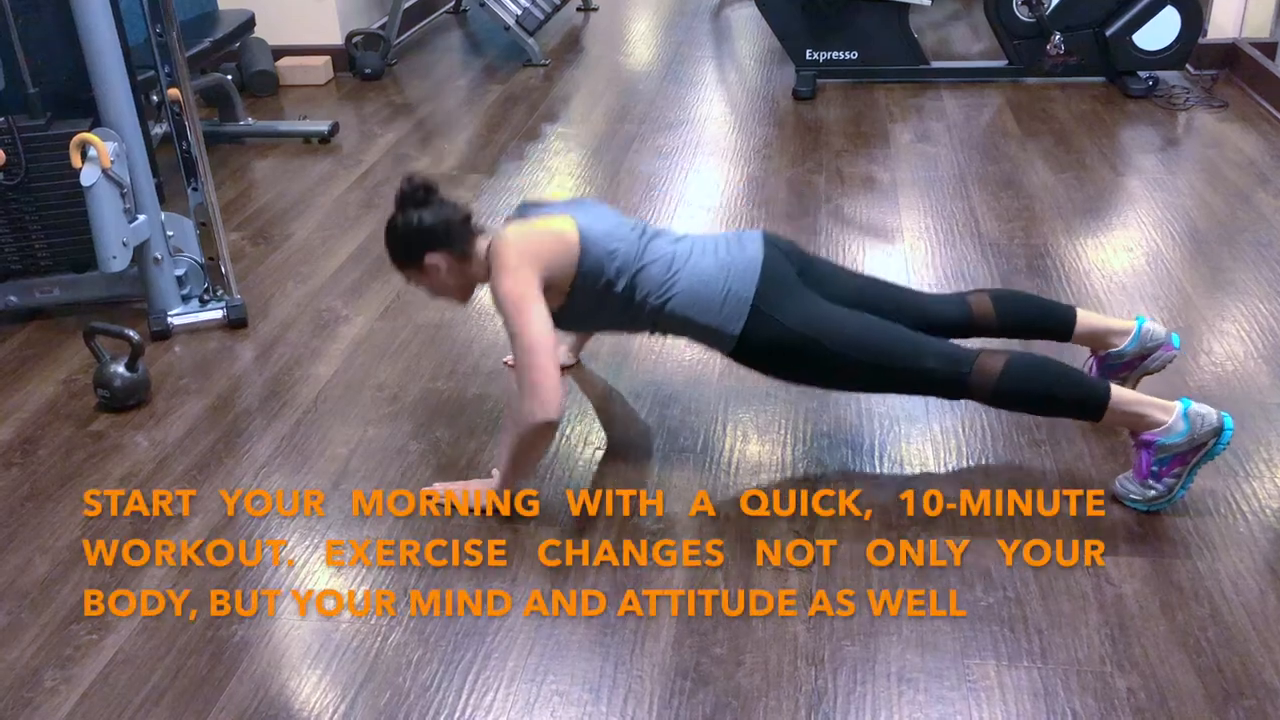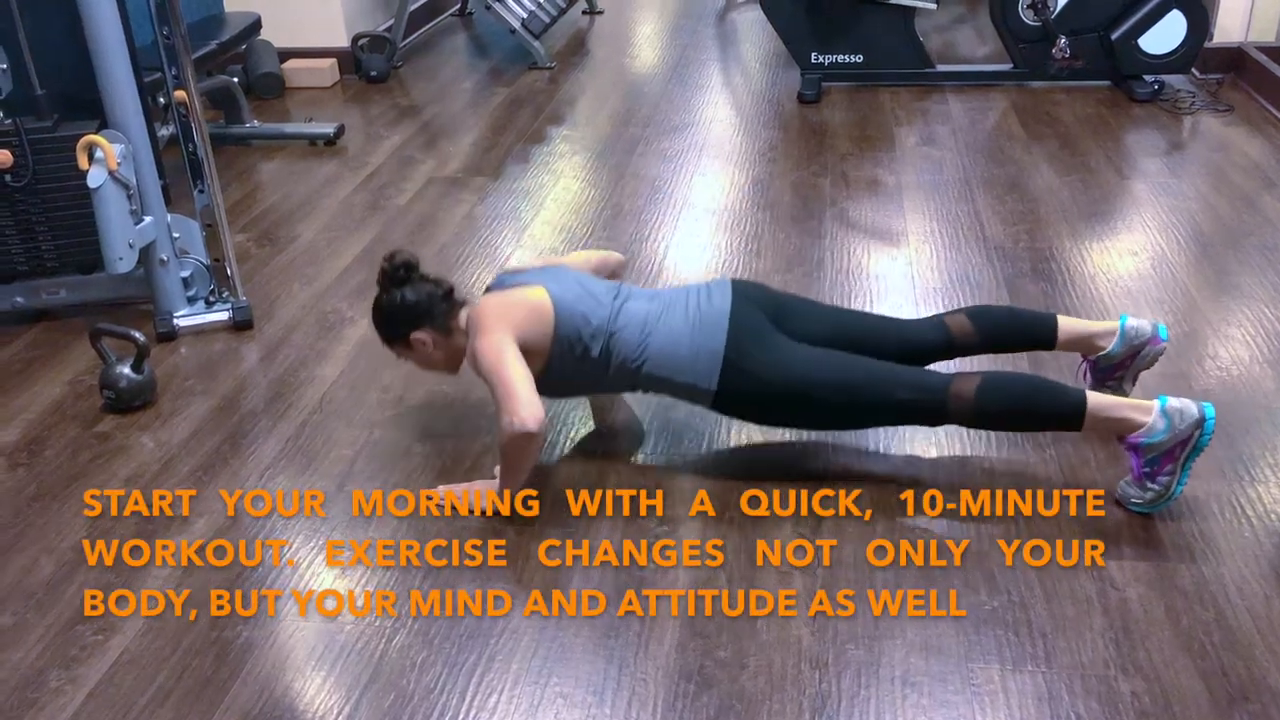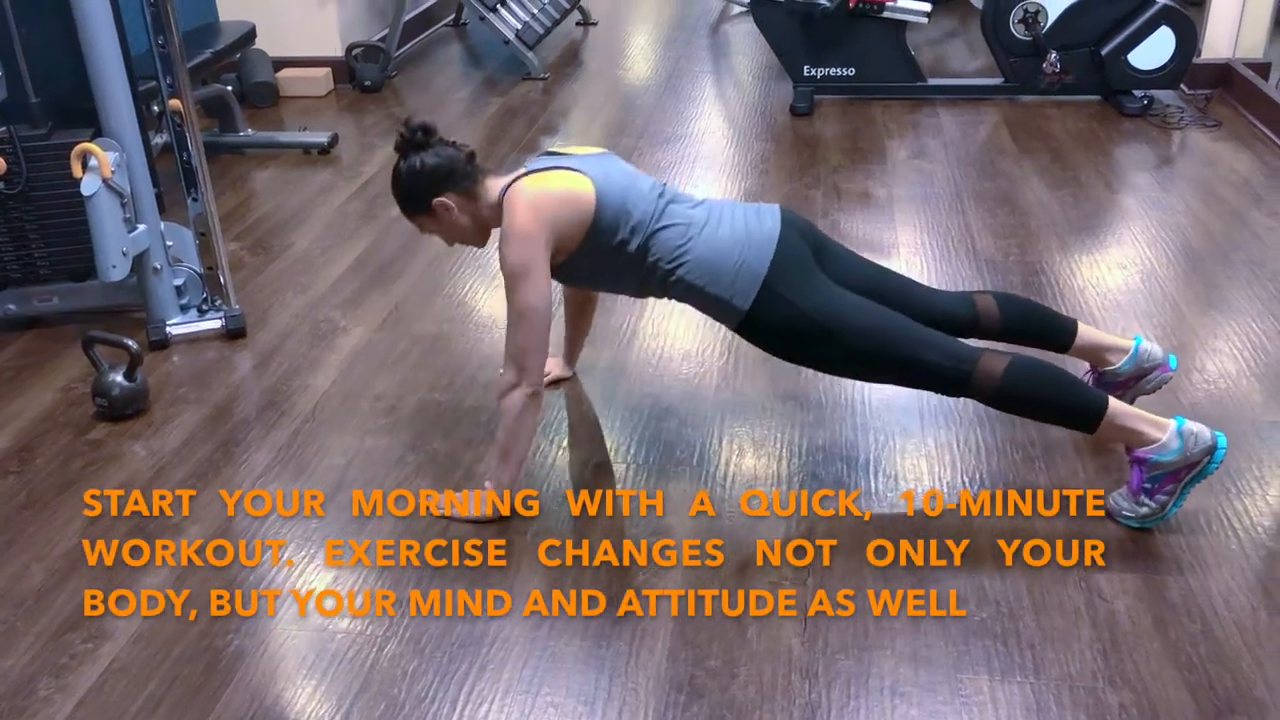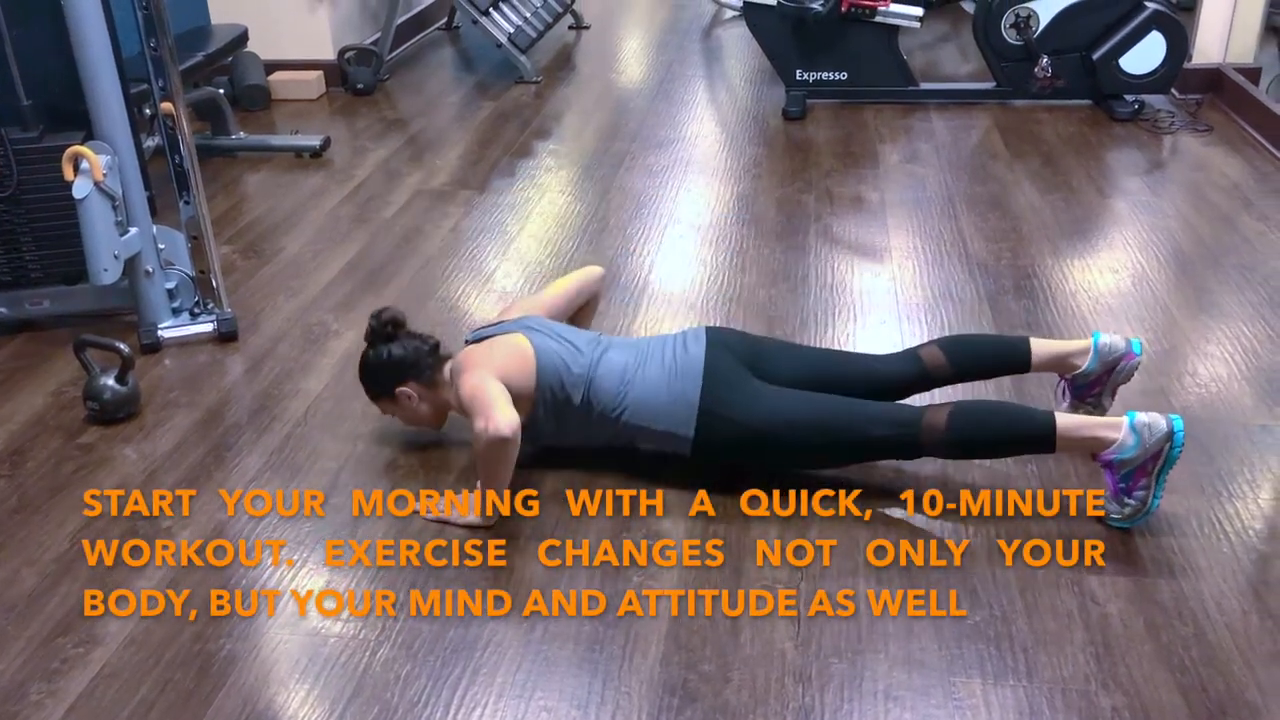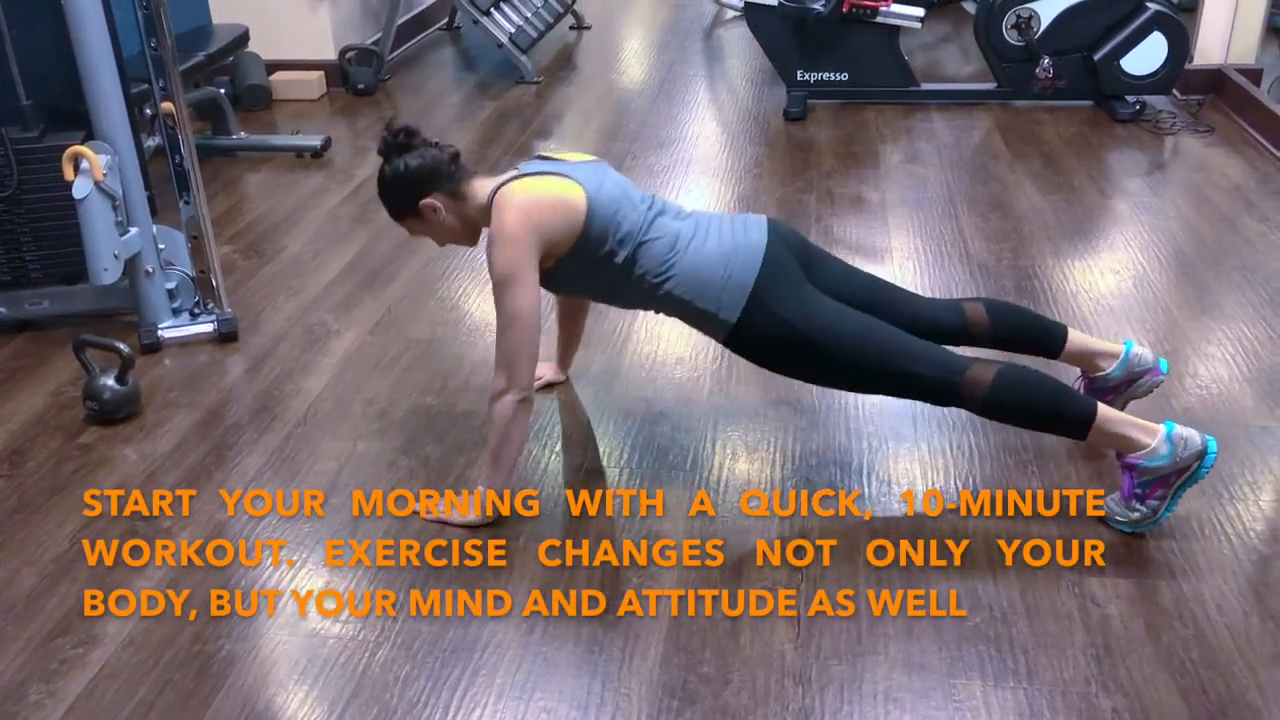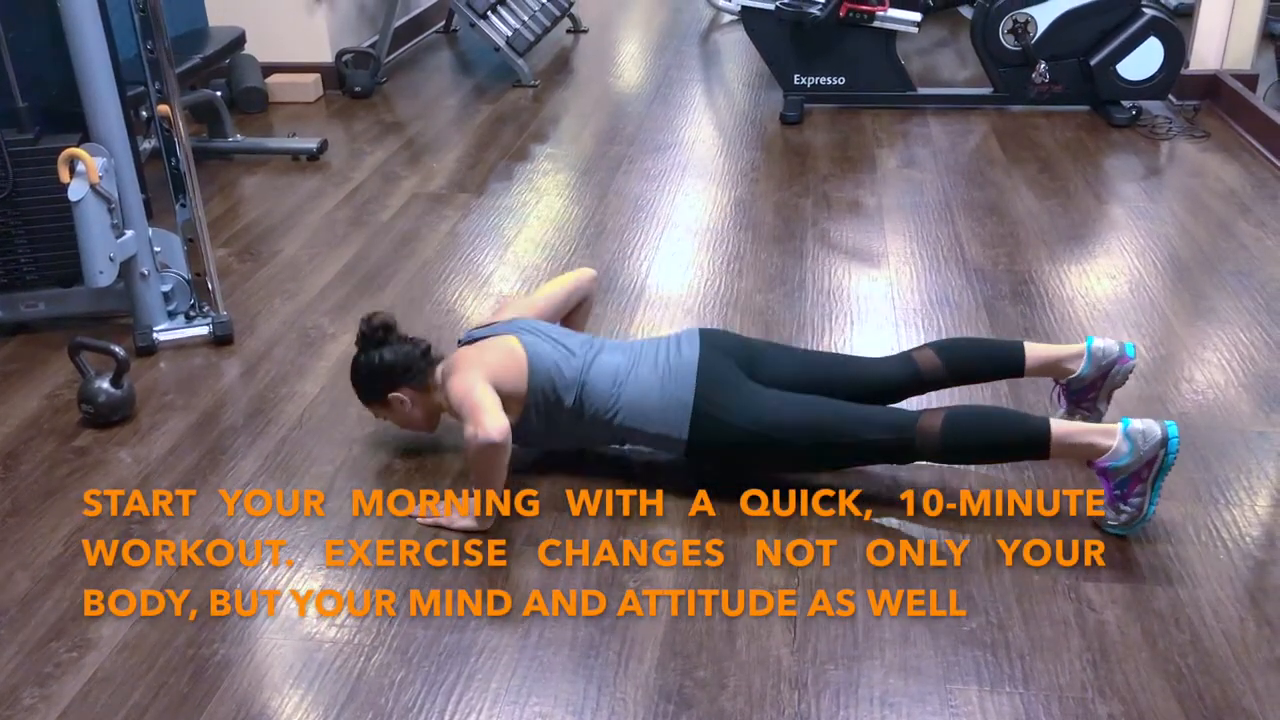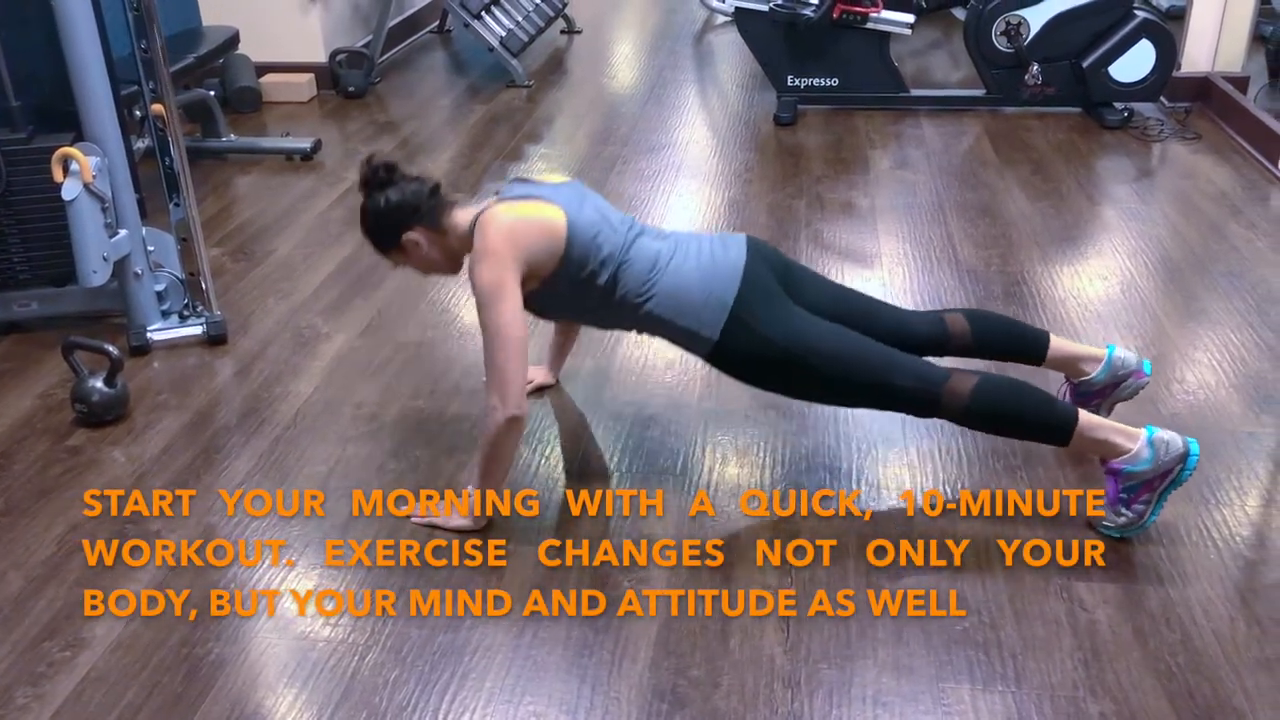
dt=0.7s
person 1, frame 1
left shoulder: (510, 267)
right shoulder: (533, 221)
left elbow: (543, 408)
left wrist: (504, 487)
right wrist: (575, 341)
left hip: (753, 316)
right hip: (752, 261)
left knee: (944, 367)
right knee: (939, 313)
left ankle: (1172, 421)
right ankle: (1124, 335)
person 1, frame 2
left shoulder: (487, 332)
right shoulder: (510, 285)
left elbow: (527, 424)
right elbow: (614, 258)
left wrist: (505, 490)
left hip: (731, 369)
right hip: (730, 307)
left knee: (923, 395)
right knee: (918, 339)
left ankle: (1153, 423)
right ankle: (1112, 336)
person 1, frame 3
left shoulder: (520, 223)
right shoulder: (547, 170)
left elbow: (522, 385)
left wrist: (495, 495)
right wrist: (570, 358)
left hip: (755, 288)
right hip: (765, 234)
left knee: (949, 365)
right knee: (947, 311)
left ankle: (1167, 440)
right ankle: (1124, 354)
person 1, frame 4
left shoulder: (472, 377)
right shoulder: (508, 327)
left elbow: (500, 429)
right elbow: (592, 274)
left wrist: (488, 506)
left hip: (712, 417)
right hip: (706, 353)
left knee: (899, 429)
right knee: (893, 374)
left ankle: (1124, 438)
right ankle: (1086, 355)
person 1, frame 5
left shoulder: (510, 227)
right shoulder: (537, 172)
left elbow: (510, 389)
left wrist: (483, 503)
right wrist: (566, 364)
left hip: (748, 301)
right hip: (757, 246)
left knee: (937, 375)
right knee: (934, 321)
left ankle: (1159, 448)
right ankle: (1114, 360)
person 1, frame 6
left shoulder: (462, 378)
right shoulder: (498, 327)
left elbow: (490, 435)
right elbow: (585, 278)
left wrist: (483, 511)
left hip: (705, 417)
right hip: (698, 355)
left knee: (895, 433)
right knee: (888, 378)
left ankle: (1118, 443)
right ankle: (1081, 358)
person 1, frame 7
left shoulder: (492, 251)
right shoulder: (518, 195)
left elbow: (503, 406)
left wrist: (478, 508)
right wrist: (556, 368)
left hip: (730, 320)
right hip: (738, 264)
left knee: (916, 385)
right knee: (918, 331)
left ankle: (1141, 452)
right ankle: (1098, 364)
